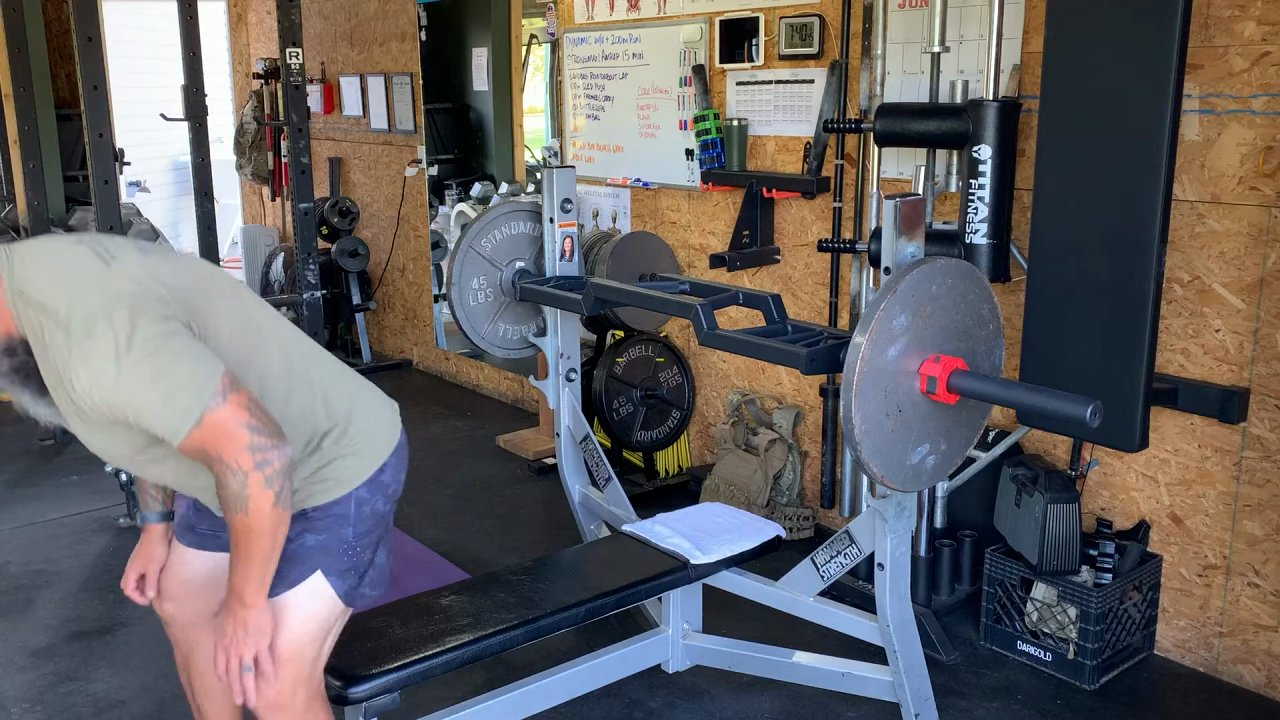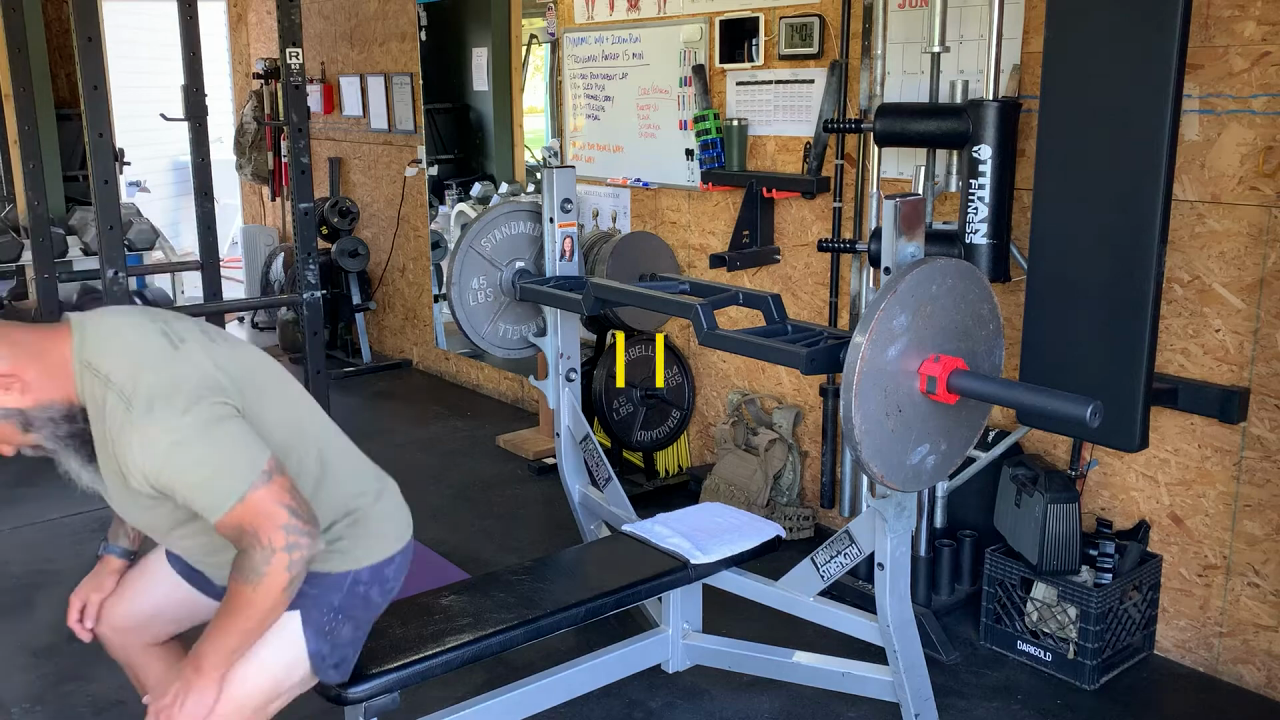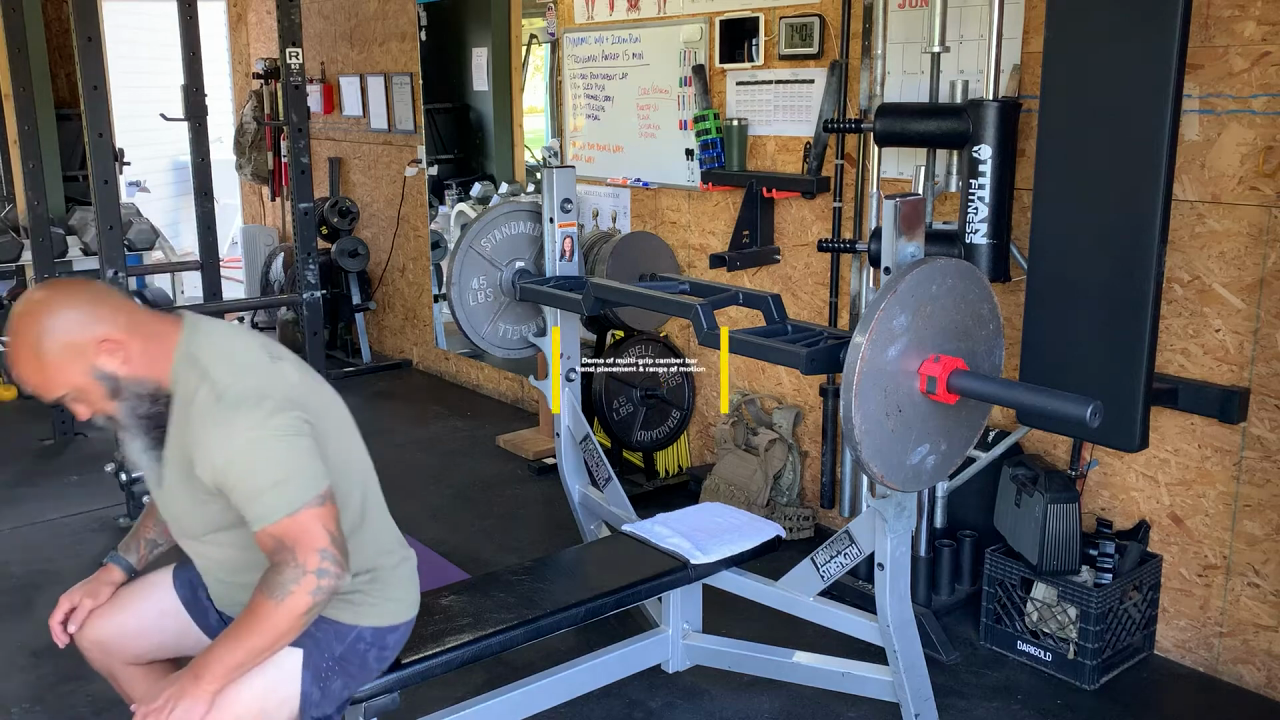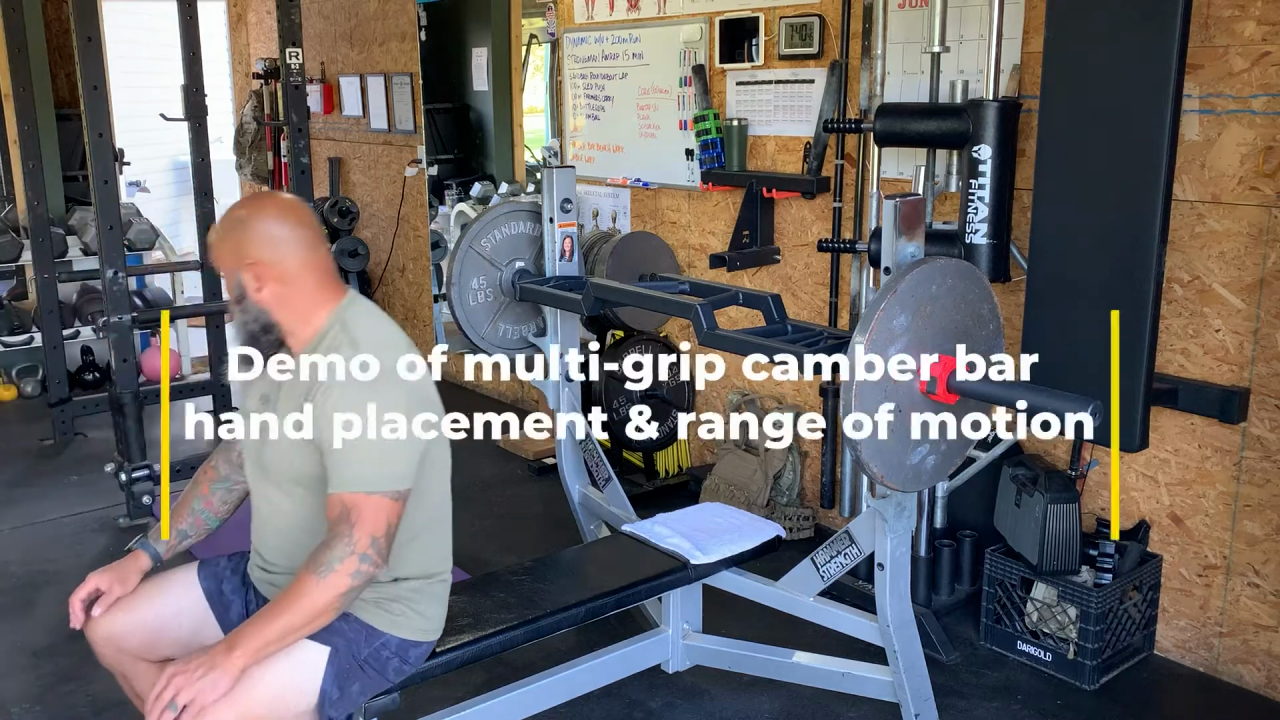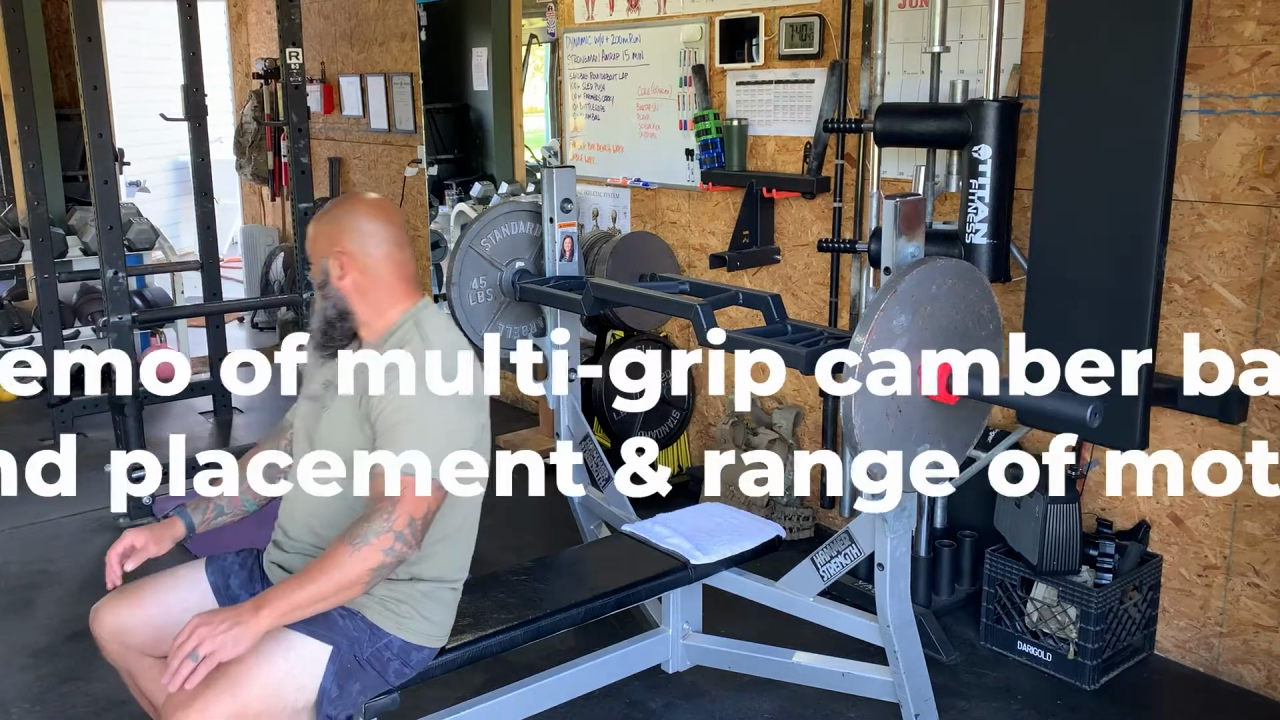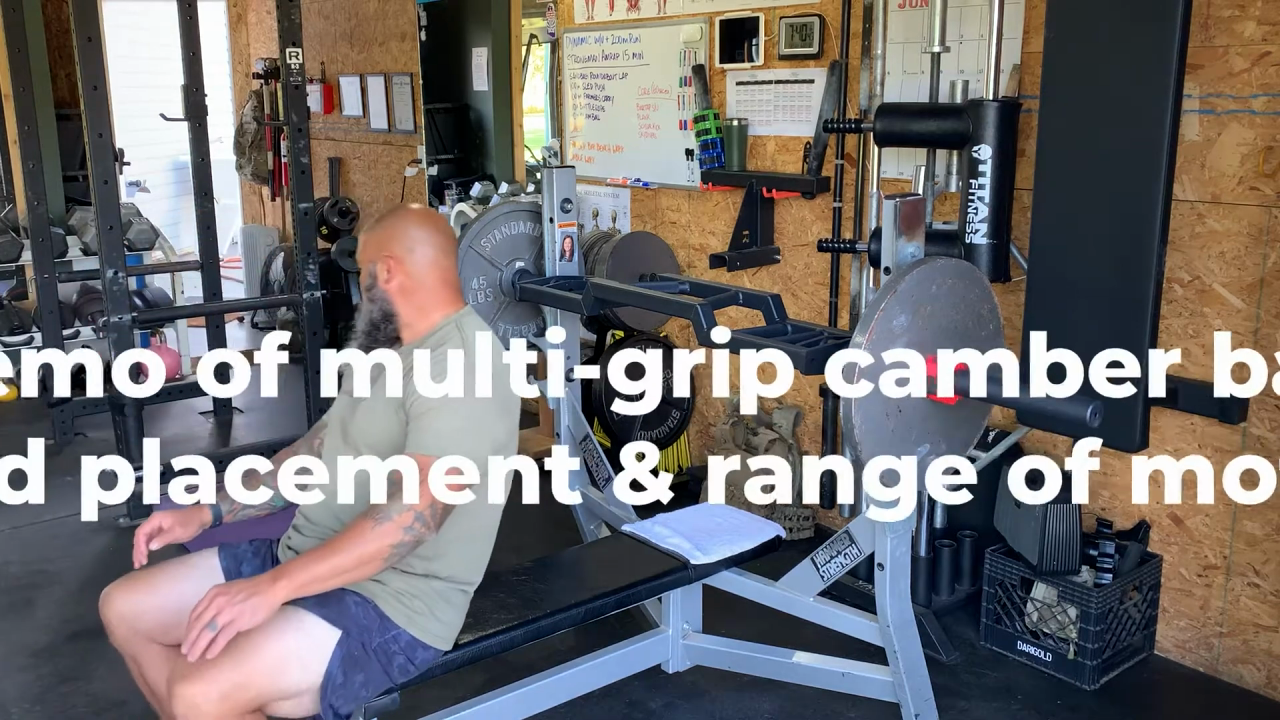
dt=0.3s
person 1, frame 1
left shoulder: (91, 334)
left elbow: (257, 457)
left wrist: (245, 604)
right wrist: (155, 525)
left hip: (339, 467)
right knee: (180, 602)
person 1, frame 2
left shoulder: (152, 411)
right shoulder: (91, 343)
left elbow: (284, 538)
left wrist: (204, 672)
right wrist: (113, 559)
left hip: (343, 550)
right knee: (120, 622)
person 1, frame 3
left shoulder: (236, 409)
right shoulder: (188, 359)
left elbow: (313, 569)
right elbow: (183, 488)
left wrist: (198, 682)
right wrist: (116, 570)
left hip: (344, 615)
right knee: (99, 630)
person 1, frame 4
left shoulder: (366, 374)
right shoulder: (291, 344)
left elbow: (359, 552)
right elbow: (236, 458)
left wrist: (228, 658)
right wrist: (141, 557)
left hip: (372, 615)
right knee: (111, 625)
person 1, frame 5
left shoulder: (427, 368)
right shoulder: (352, 348)
left elbow: (393, 532)
right elbow: (283, 450)
left wrist: (253, 617)
right wrist: (177, 523)
left hip: (378, 612)
right knee: (115, 623)
person 1, frame 6
left shoulder: (462, 367)
right shoulder: (393, 350)
left elbow: (413, 513)
right elbow: (317, 450)
left wrist: (271, 588)
right wrist: (206, 511)
left hip: (392, 607)
right knee: (124, 607)
